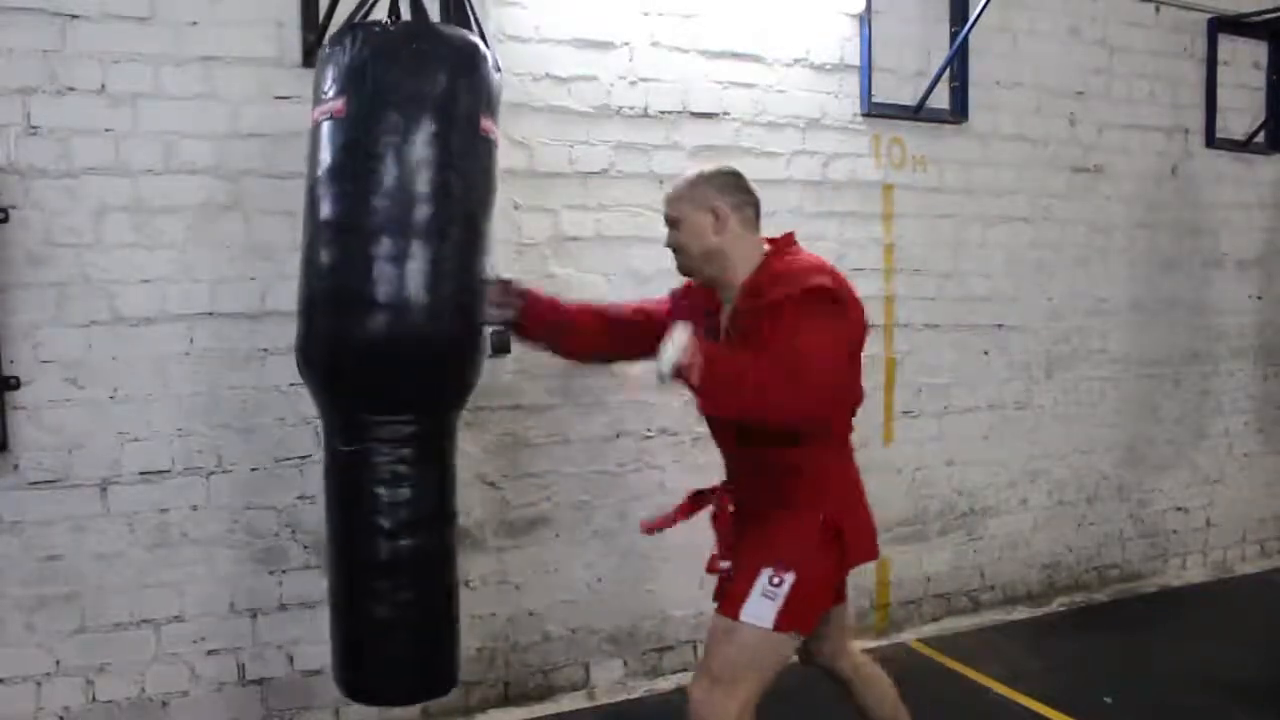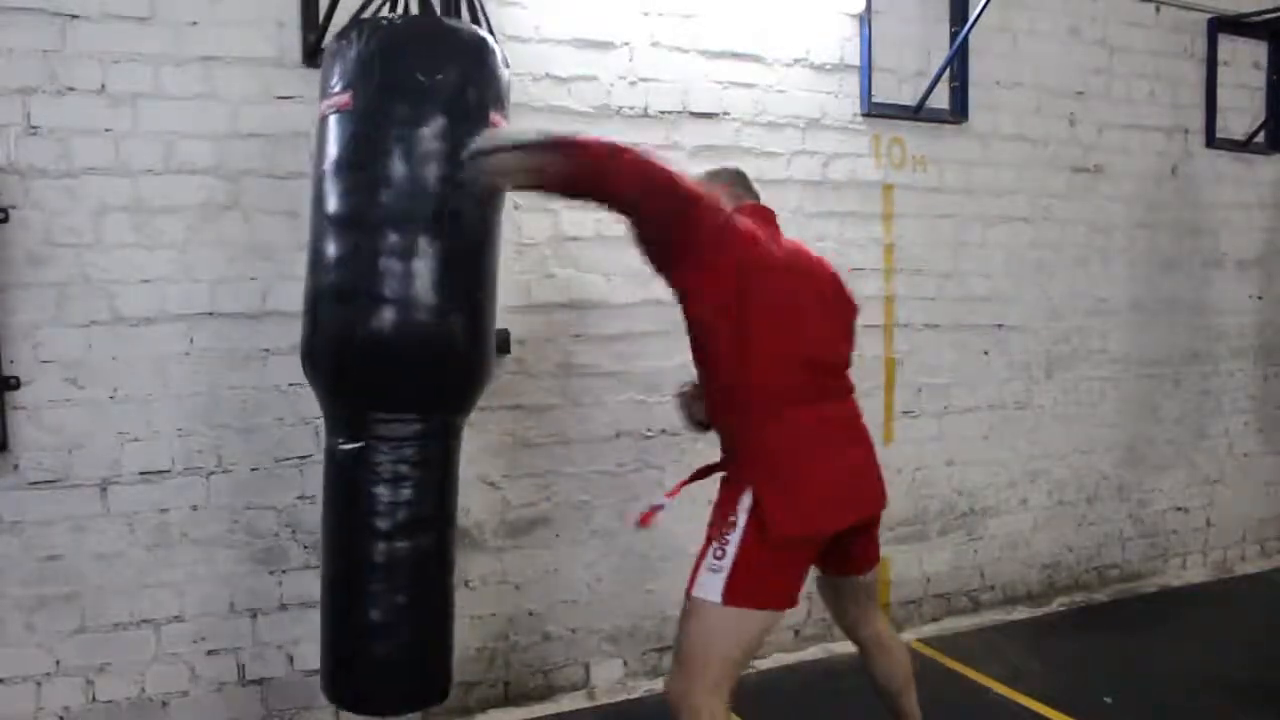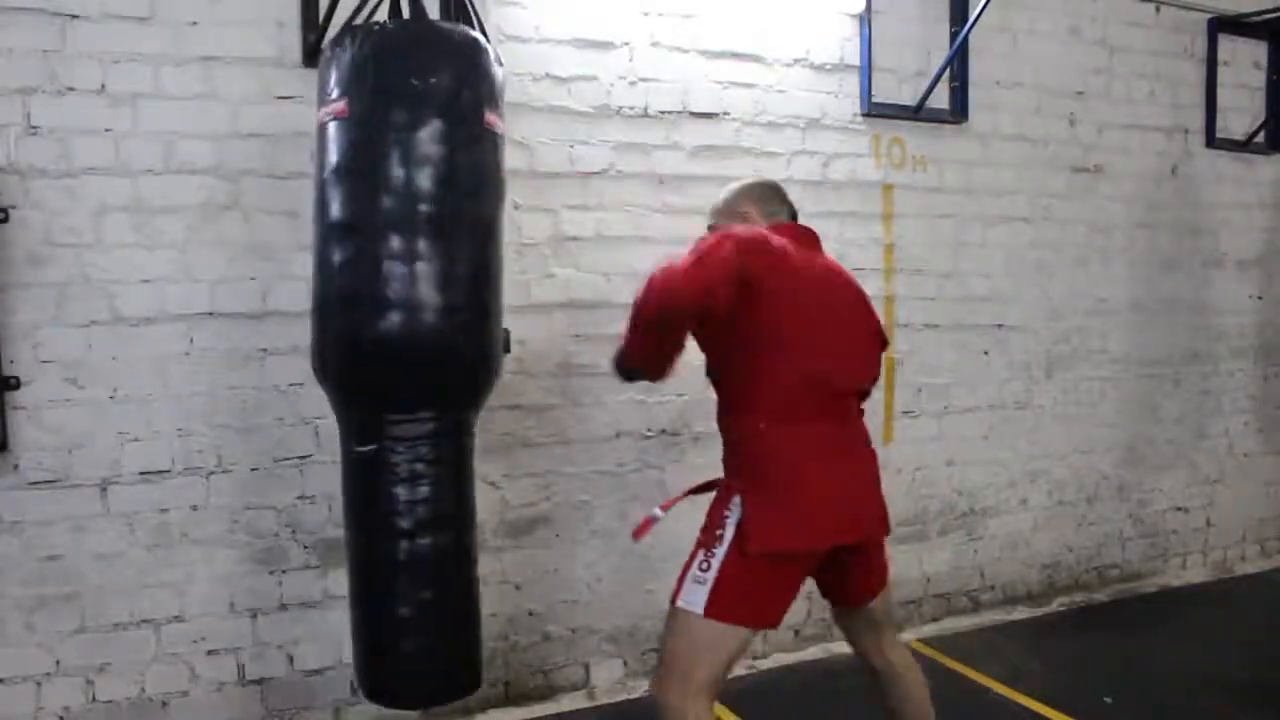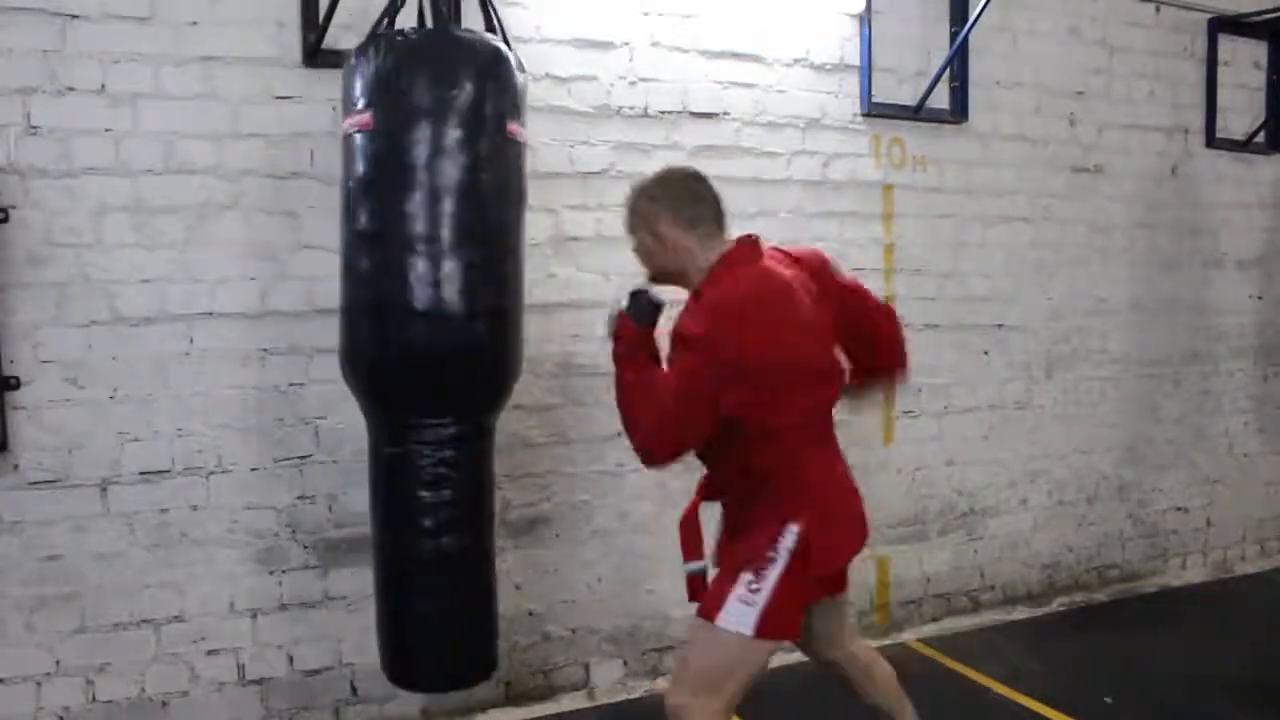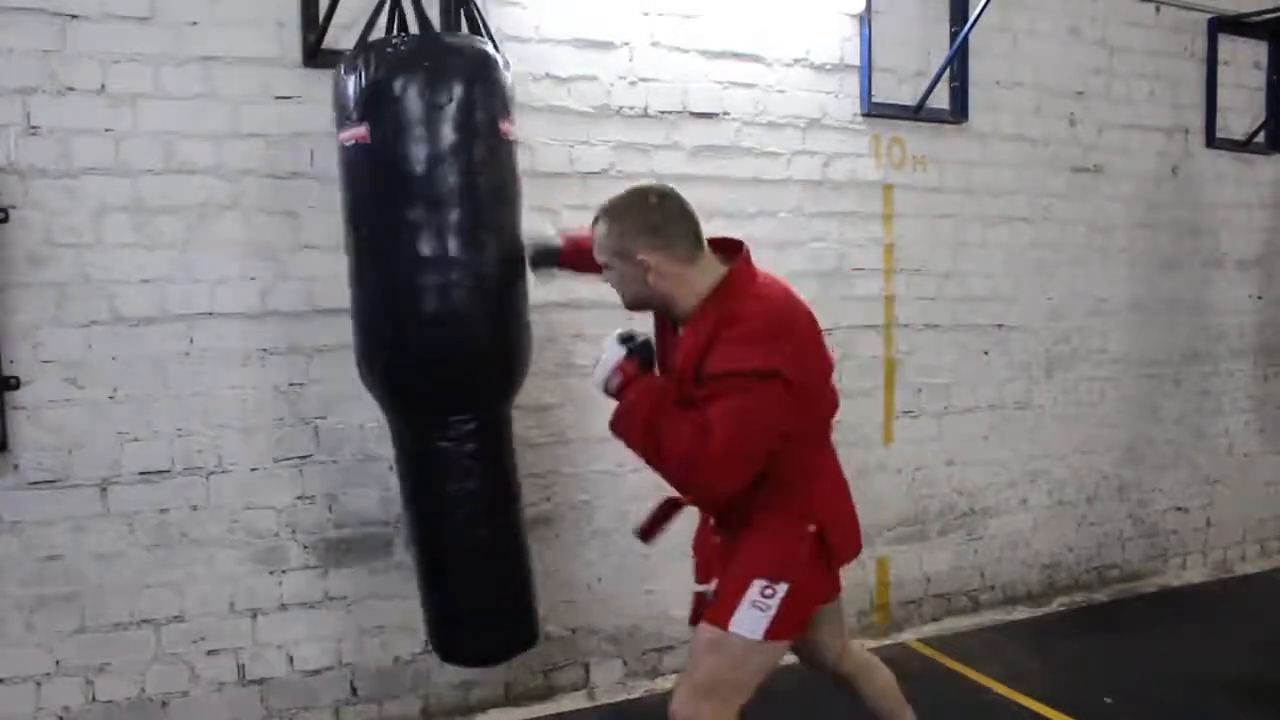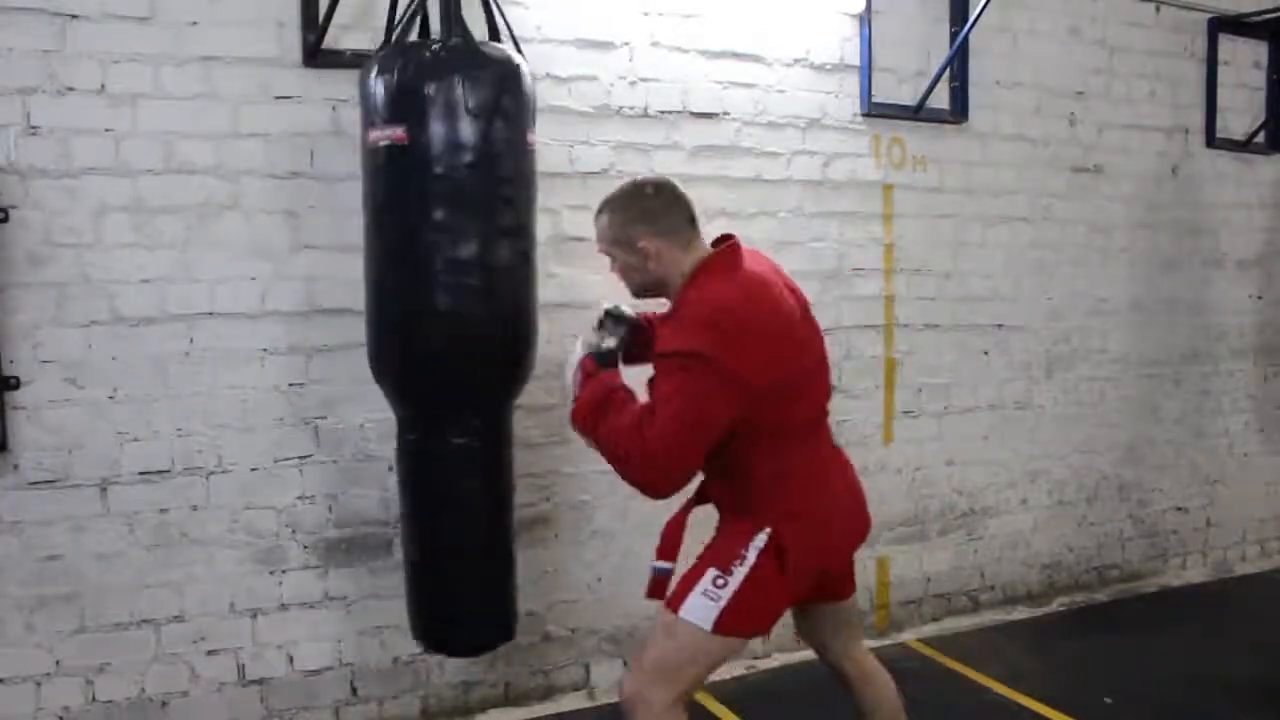
dt=0.2s
person 1, frame 1
left shoulder: (808, 291)
right shoulder: (709, 299)
left elbow: (809, 401)
right elbow: (623, 330)
left wrist: (701, 362)
right wrist: (526, 309)
left hip: (809, 514)
right hip: (776, 505)
right knee: (831, 648)
person 1, frame 2
left shoulder: (723, 244)
right shoulder: (820, 276)
left elbow: (648, 187)
left wrist: (539, 157)
right wrist: (717, 405)
left hip: (776, 485)
right hip: (848, 473)
right knee: (866, 620)
person 1, frame 3
left shoulder: (740, 252)
right shoulder: (848, 293)
left elbow: (670, 302)
left wrist: (640, 356)
left hip: (775, 500)
right hip: (851, 491)
right knee: (876, 641)
person 1, frame 4
left shoulder: (723, 317)
right shoulder: (791, 267)
left elbow: (657, 438)
right elbow: (877, 327)
left wrist: (631, 338)
right wrist: (861, 374)
left hip: (786, 518)
right hip: (821, 501)
right knee: (833, 643)
person 1, frame 5
left shoulder: (757, 338)
right shoulder: (705, 265)
left elbow: (710, 472)
right elbow: (645, 237)
left wrist: (630, 385)
right wrist: (571, 249)
left hip: (787, 526)
right hip: (756, 515)
right knee: (834, 650)
person 1, frame 6
left shoulder: (713, 321)
right shoulder: (741, 269)
left elbow: (655, 464)
left wrist: (594, 379)
right wrist: (638, 335)
left hip: (776, 525)
right hip: (819, 504)
right knee: (845, 652)
